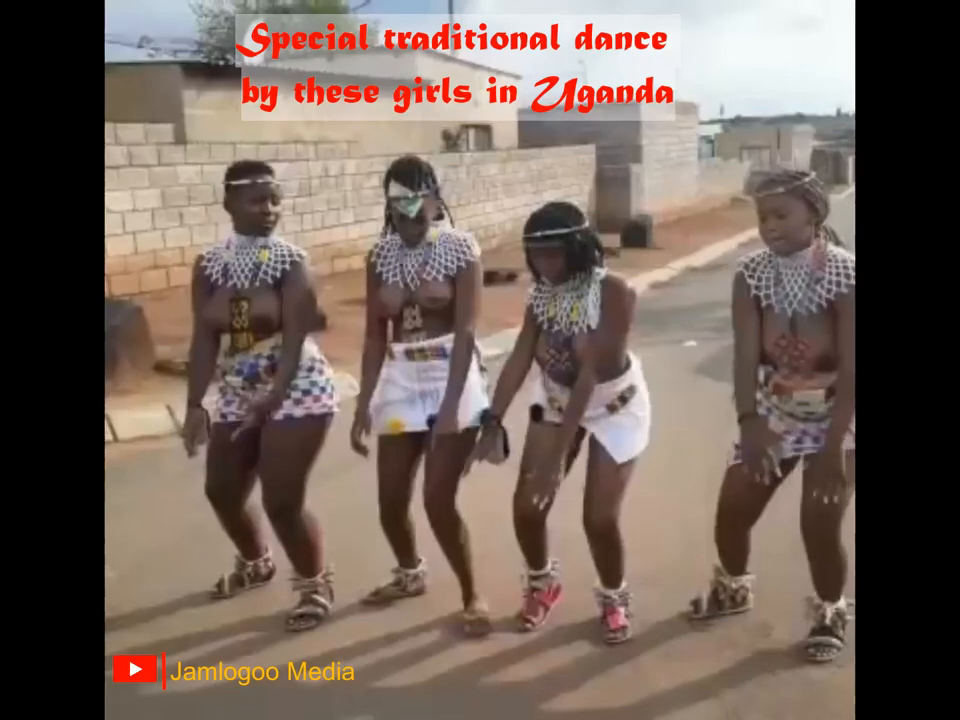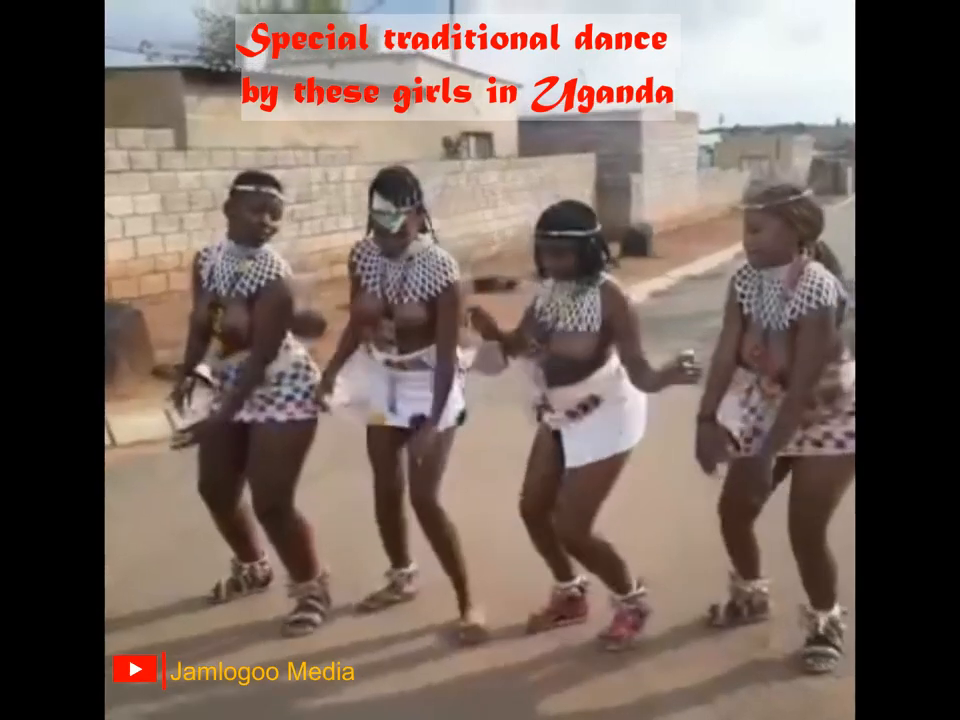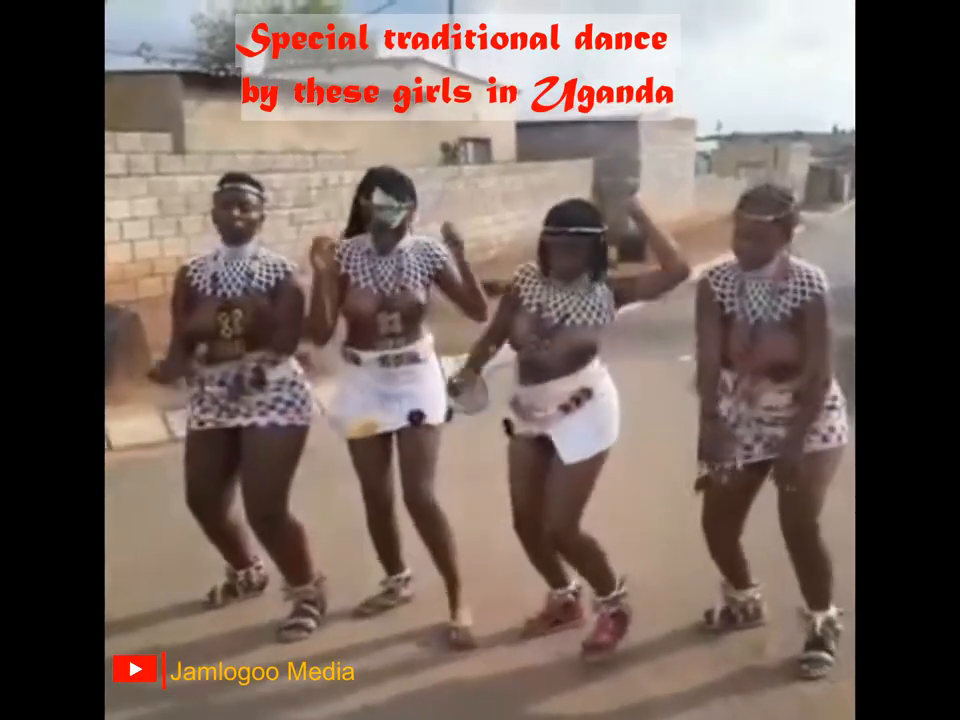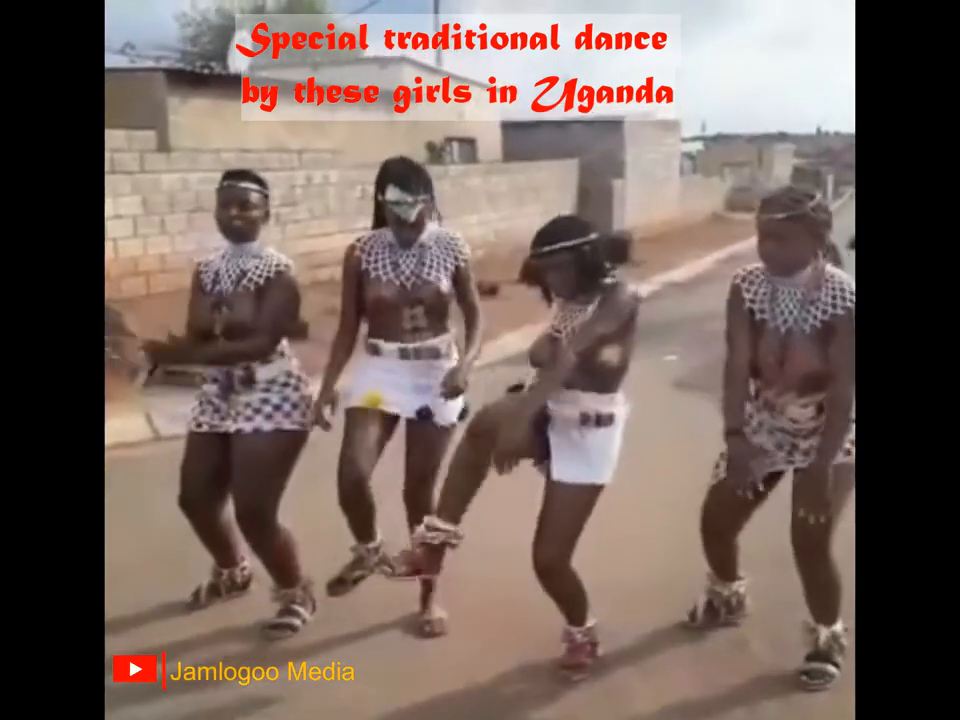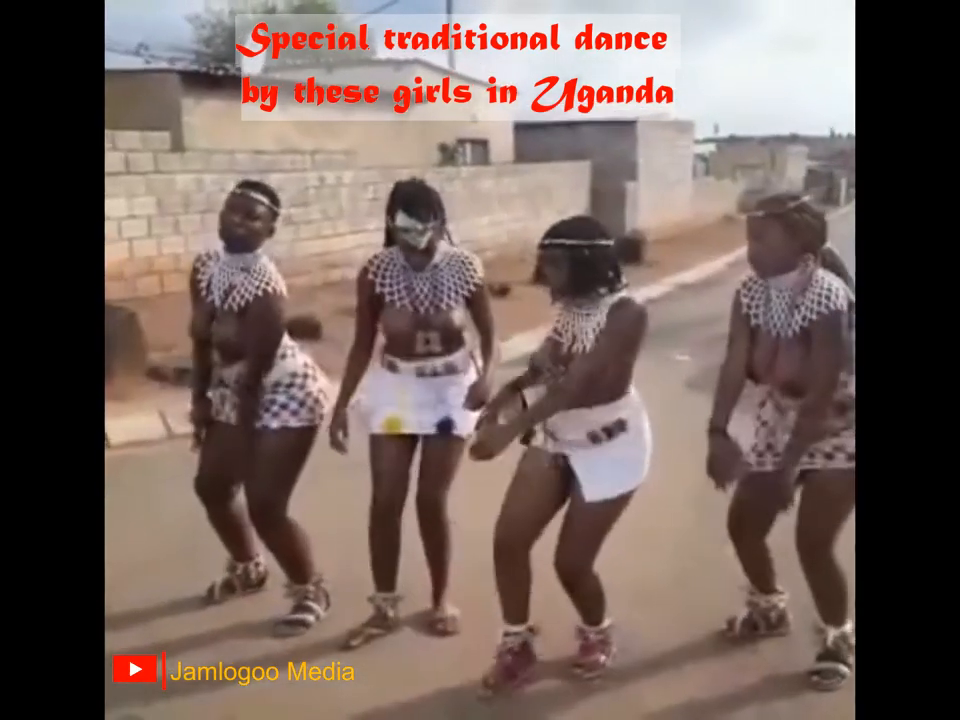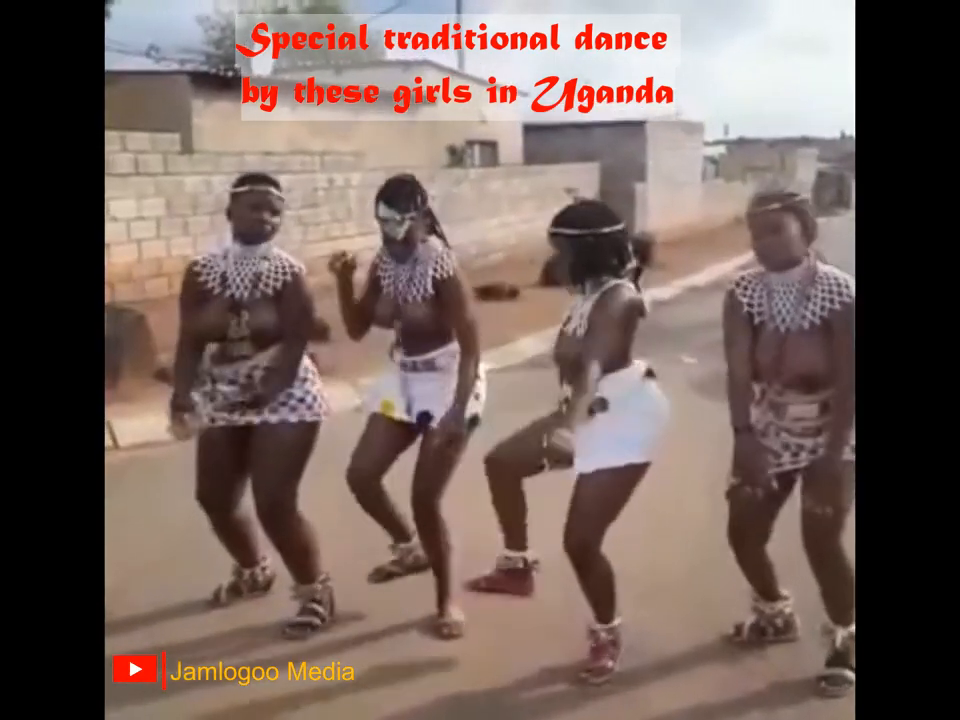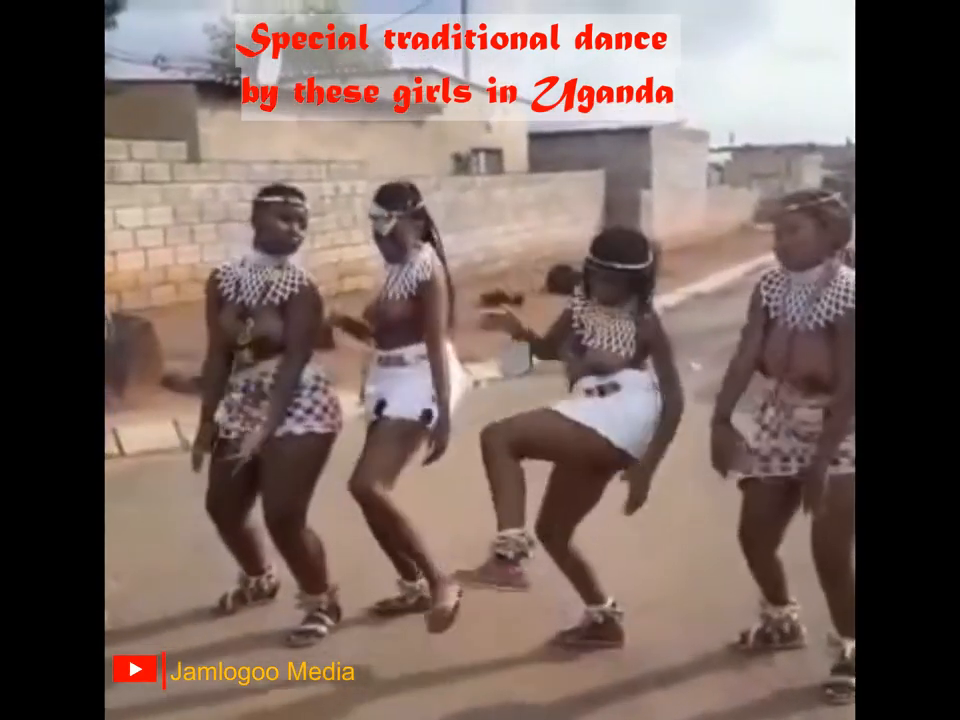
dt=0.5s
person 1, frame 1
left shoulder: (845, 272)
right shoulder: (751, 273)
left elbow: (850, 367)
right elbow: (746, 354)
left wrist: (833, 444)
right wrist: (749, 421)
left hip: (838, 414)
right hip: (774, 409)
left knee: (820, 526)
right knee: (731, 512)
left ankle: (831, 614)
right ankle: (733, 589)
person 1, frame 2
left shoulder: (818, 290)
right shoulder: (745, 280)
left elbow: (803, 384)
right elbow: (726, 354)
left wrist: (767, 456)
right wrist: (707, 420)
left hip: (829, 417)
right hip: (768, 407)
left knee: (805, 529)
right knee: (732, 509)
left ankle: (826, 623)
right ankle: (751, 595)
person 1, frame 3
left shoulder: (807, 283)
right shoulder: (716, 283)
left elbow: (818, 371)
right elbow: (709, 356)
left wrist: (796, 441)
right wrist: (709, 420)
left hip: (807, 417)
right hip: (743, 417)
left knee: (799, 524)
right knee: (717, 522)
left ankle: (823, 624)
right ankle: (744, 602)
person 1, frame 4
left shoulder: (842, 294)
right shoulder: (748, 285)
left elbow: (845, 387)
right elbow: (737, 363)
left wrist: (824, 463)
right wrist: (734, 435)
left hip: (828, 431)
right hip: (764, 424)
left knee: (809, 538)
right knee: (716, 522)
left ankle: (828, 638)
right ankle: (727, 597)
person 1, frame 5
left shoulder: (829, 298)
right shoulder: (751, 293)
left elbow: (823, 393)
right elbow: (735, 365)
left wrist: (790, 465)
right wrist: (718, 435)
left hip: (837, 432)
right hip: (780, 424)
left knee: (812, 542)
right knee: (742, 522)
left ankle: (839, 639)
right ankle: (769, 609)
person 1, frame 6
left shoulder: (838, 290)
right shoulder: (743, 293)
left elbow: (848, 379)
right elbow: (739, 369)
left wrist: (833, 453)
right wrist: (744, 438)
left hip: (830, 429)
right hip: (768, 428)
left knee: (821, 540)
right knee: (742, 532)
left ankle: (846, 640)
right ankle: (776, 613)
person 1, frame 7
left shoulder: (850, 295)
right shoulder: (771, 287)
left elbow: (849, 387)
right elbow: (746, 356)
left wrist: (822, 460)
right wrist: (722, 423)
left hip: (840, 437)
right hip: (782, 429)
left knee: (831, 553)
right knee: (754, 534)
left ankle: (851, 651)
right ankle: (783, 622)
person 2, frame 1
left shoulder: (460, 248)
right shoulder: (381, 254)
left elbow: (465, 331)
right elbow: (375, 335)
left wrist: (451, 404)
right wrist: (363, 406)
left hip: (450, 380)
right hip: (398, 382)
left knee: (438, 502)
right knee: (390, 501)
left ankle: (471, 596)
right ankle: (410, 573)
person 2, frame 2
left shoulder: (440, 267)
right shoulder: (362, 255)
left elbow: (448, 348)
right elbow: (358, 323)
left wrist: (435, 423)
right wrist: (331, 370)
left hip: (427, 384)
right hip: (380, 379)
left knee: (425, 499)
right knee: (385, 489)
left ankle: (467, 601)
right ankle: (402, 576)
person 2, frame 3
left shoulder: (428, 253)
right shoulder: (341, 257)
left elbow: (478, 311)
right elbow: (319, 335)
left wrist: (459, 258)
right wrist: (318, 275)
left hip: (416, 381)
right hip: (362, 384)
left knee: (420, 496)
right knee: (376, 497)
left ankle: (457, 600)
right ankle: (397, 581)
person 2, frame 4
left shoulder: (452, 248)
right shoulder: (362, 252)
left elbow: (473, 317)
right elbow: (348, 327)
left wrist: (465, 365)
right wrist: (328, 382)
left hip: (433, 374)
right hip: (379, 371)
left knee: (420, 492)
right knee: (351, 477)
left ankle: (429, 596)
right ankle: (367, 550)
person 2, frame 5
left shoulder: (465, 268)
right shoulder: (375, 272)
left elbow: (488, 333)
right elbow: (363, 344)
left wrist: (486, 376)
right wrist: (341, 406)
left hip: (451, 389)
right hip: (394, 386)
left knee: (431, 500)
right knee: (386, 500)
left ankle: (441, 599)
right ankle: (384, 607)
person 2, frame 6
left shoulder: (441, 265)
right shoulder: (383, 263)
left elbow: (470, 342)
right elbow: (356, 329)
left wrist: (460, 408)
right wrist: (344, 282)
left hip: (448, 384)
right hip: (404, 381)
left knee: (425, 497)
right knee: (360, 475)
left ankle: (447, 600)
right ankle: (408, 548)
person 2, frame 7
left shoulder: (426, 268)
right shoulder: (397, 267)
left elbow: (437, 344)
left wrist: (443, 416)
right wrist: (348, 324)
left hip: (418, 384)
right hip: (391, 384)
left knee: (366, 486)
right knee: (370, 492)
left ankle: (439, 581)
right ankle: (414, 587)
person 3, frame 1
left shoulder: (290, 261)
right shoulder: (209, 265)
left elbow: (295, 336)
right elbow: (204, 338)
left wrist: (275, 397)
right wrist: (194, 405)
left hip: (295, 390)
right hip: (237, 392)
left knee: (282, 501)
right knee: (221, 491)
left ankle: (315, 584)
right ankle: (254, 563)
person 3, frame 2
left shoulder: (274, 276)
right shoulder: (206, 260)
left elbow: (262, 353)
left wrist: (223, 415)
right wrist: (187, 373)
left hip: (280, 393)
right hip: (228, 390)
left knee: (272, 502)
right knee: (215, 489)
left ankle: (312, 589)
right ankle: (252, 567)
person 3, frame 3
left shoulder: (279, 272)
right shoulder: (191, 274)
left elbow: (287, 343)
right elbow: (182, 339)
left wrist: (261, 322)
right wrist: (172, 365)
left hip: (272, 398)
right hip: (213, 400)
left knee: (265, 509)
right knee: (203, 501)
left ankle: (308, 593)
right ankle: (246, 572)
person 3, frame 4
left shoulder: (276, 271)
right shoulder: (206, 270)
left elbow: (264, 343)
right elbow: (197, 338)
left wrist: (188, 353)
right wrist: (166, 351)
left hip: (271, 401)
right hip: (217, 398)
left knee: (253, 512)
right knee: (195, 499)
left ankle: (296, 593)
right ankle: (232, 571)
person 3, frame 5
left shoulder: (263, 289)
right shoulder: (204, 267)
left elbow: (257, 368)
right elbow: (203, 341)
left wrist: (243, 434)
right wrist: (201, 398)
left hip: (283, 398)
right hip: (235, 395)
left knee: (265, 507)
right knee: (209, 487)
left ankle: (310, 590)
right ankle: (247, 568)
person 3, frame 6
left shoulder: (288, 274)
right shoulder: (202, 272)
left elbow: (294, 344)
right elbow: (191, 339)
left wrist: (267, 390)
right wrist: (182, 395)
left hip: (284, 398)
right hip: (224, 397)
left knee: (274, 504)
right knee: (213, 498)
left ankle: (316, 592)
right ankle: (253, 571)
person 3, frame 7
left shoulder: (300, 288)
right shoulder: (223, 279)
left elbow: (295, 361)
right elbow: (218, 352)
left wrist: (267, 425)
right wrist: (208, 417)
left hip: (297, 410)
right hip: (242, 409)
left knee: (283, 516)
right knee: (222, 507)
left ankle: (321, 602)
right ankle: (258, 579)
person 4, frame 1
left shoulder: (613, 291)
right shoulder: (542, 293)
left elbow: (592, 372)
right elbow: (519, 359)
left wrist: (558, 453)
right wrist: (492, 424)
left hip: (614, 408)
right hip: (556, 403)
left knee: (600, 519)
right knee: (526, 508)
left ankle: (614, 598)
right ankle: (542, 584)
person 4, frame 2
left shoulder: (608, 298)
right shoulder: (548, 288)
left elbow: (640, 374)
right elbow: (516, 344)
left wrist: (668, 377)
right wrist: (488, 330)
left hip: (604, 415)
right hip: (559, 413)
left knee: (570, 529)
right knee: (533, 510)
left ankle: (632, 601)
right ankle: (570, 594)
person 4, frame 3
left shoulder: (606, 291)
right shoulder: (527, 280)
left elbow: (678, 271)
right elbow: (495, 333)
left wrist: (639, 213)
right wrist: (470, 368)
left hip: (582, 412)
right hip: (530, 412)
left knee: (560, 528)
right knee: (526, 521)
left ankle: (612, 603)
right ankle: (564, 599)
person 4, frame 4
left shoulder: (619, 298)
right shoulder: (568, 302)
left elbow: (573, 356)
left wrist: (523, 415)
right wrist: (516, 418)
left hip: (588, 432)
right hip: (545, 411)
left knee: (550, 559)
right knee: (484, 426)
left ankle: (582, 634)
right ankle: (434, 540)
person 4, frame 5
left shoulder: (625, 312)
right shoulder: (569, 306)
left elbow: (578, 381)
left wrist: (511, 430)
right wrist: (511, 390)
left hip: (609, 443)
right hip: (555, 435)
left knee: (571, 562)
right knee: (509, 536)
left ankle: (597, 635)
right ankle: (516, 645)
person 4, frame 6
left shoulder: (616, 298)
right shoulder: (600, 288)
left elbow: (592, 364)
left wrist: (566, 430)
left hip: (622, 417)
right hip: (590, 413)
left knee: (580, 541)
right knee: (502, 461)
left ankle: (608, 635)
right ankle: (517, 567)
person 4, frame 7
left shoulder: (645, 322)
right shoulder: (582, 304)
left elbow: (672, 399)
right elbow: (547, 348)
left wrist: (647, 467)
right wrist: (517, 330)
left hip: (622, 415)
right hip: (598, 424)
left knee: (497, 437)
right knee: (551, 530)
left ankle: (509, 557)
right ankle: (604, 619)
